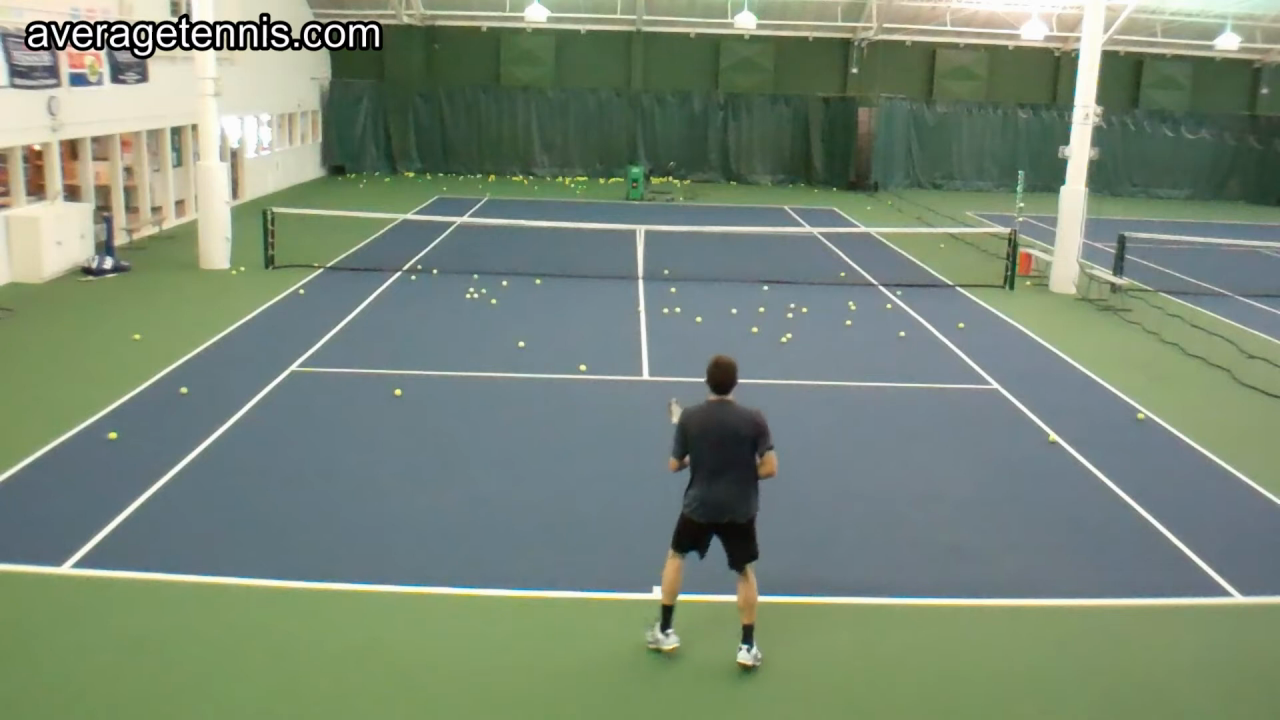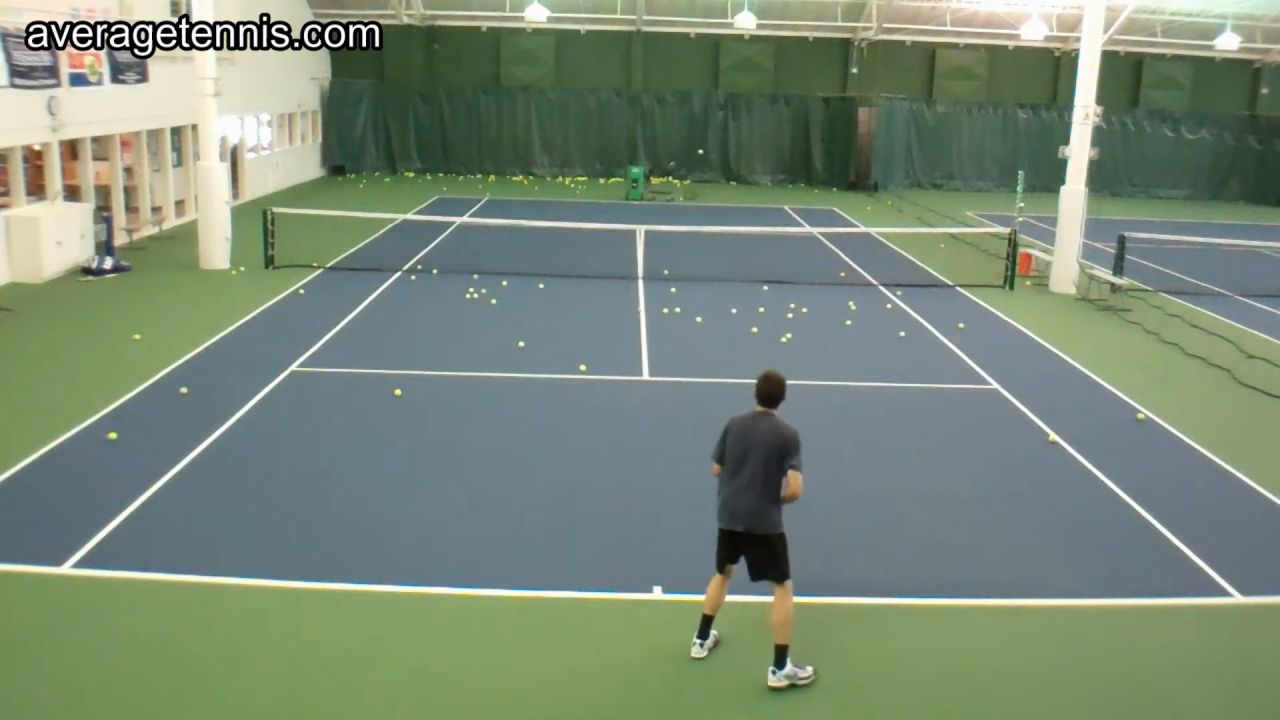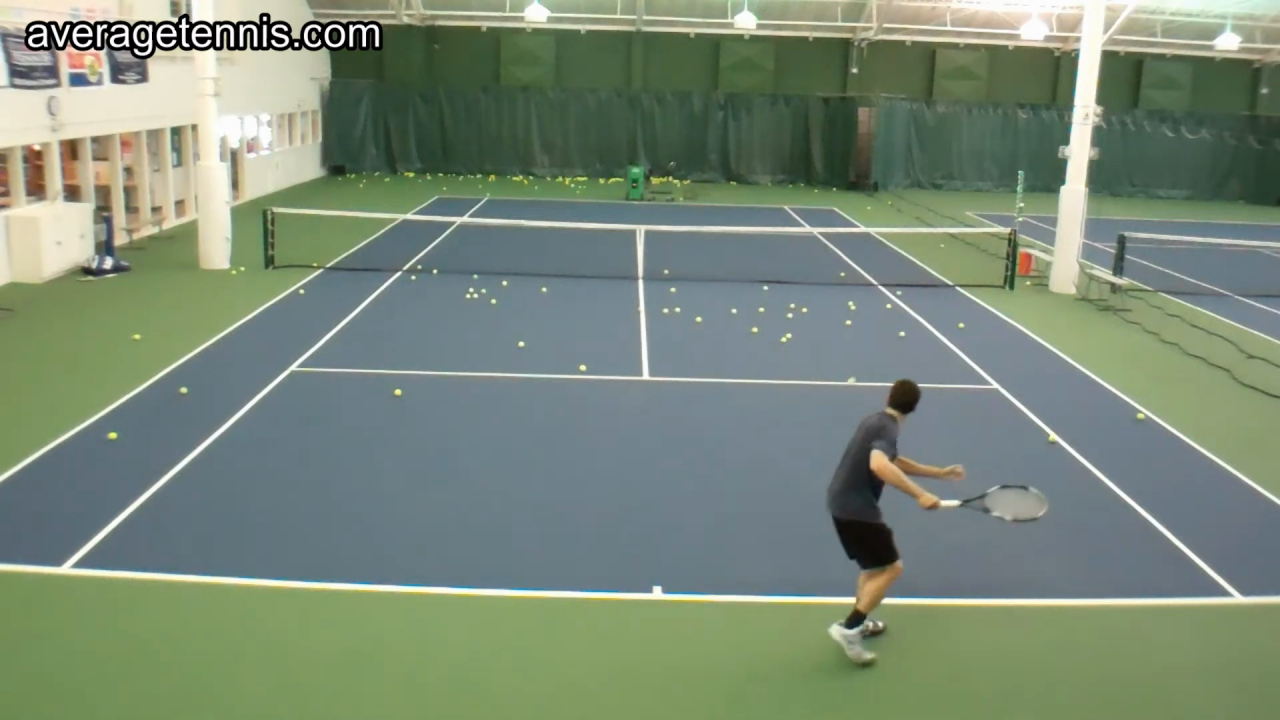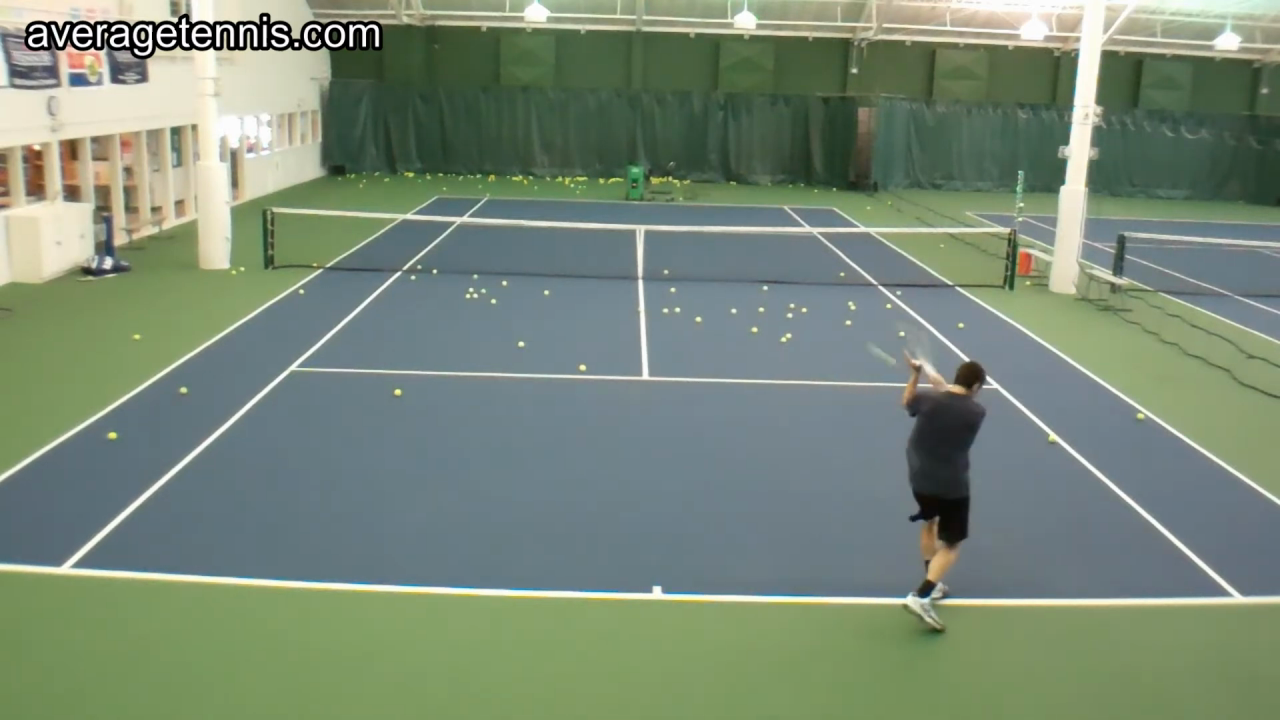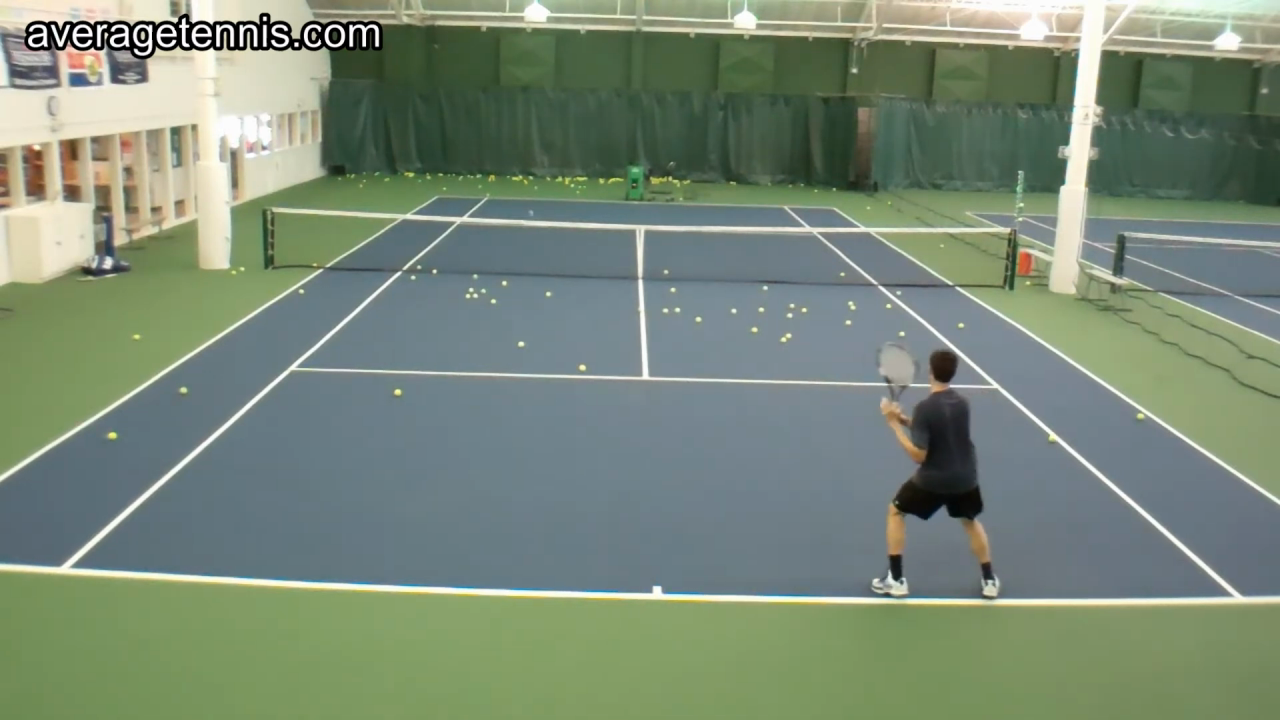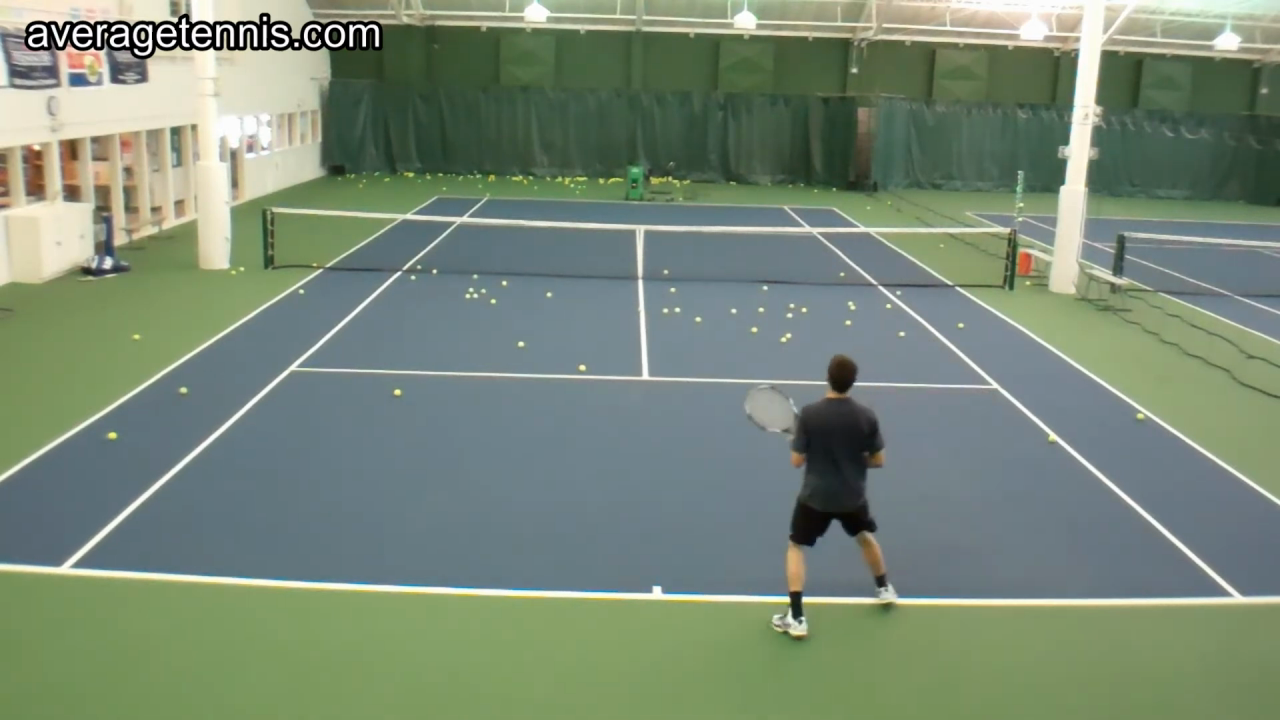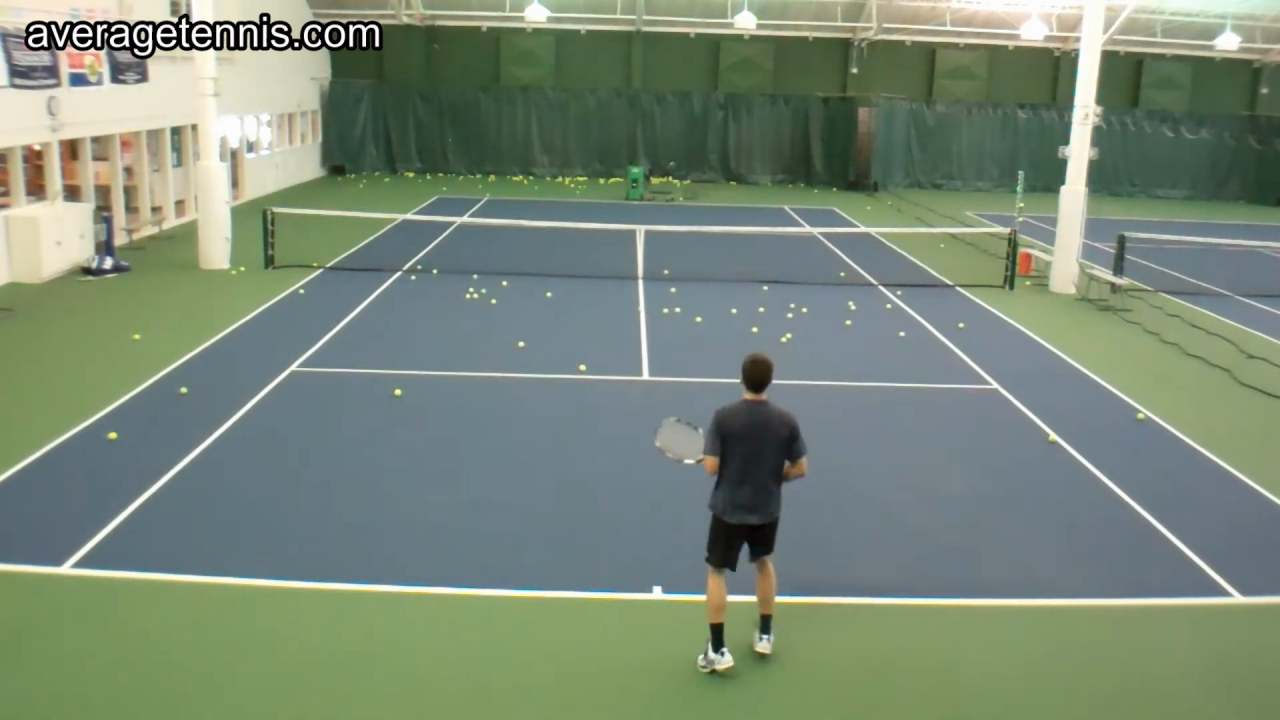
dt=0.7s
person 1, frame 1
left shoulder: (690, 417)
right shoulder: (754, 419)
left elbow: (675, 465)
right elbow: (769, 468)
right wrist: (745, 473)
left hip: (699, 506)
right hip: (740, 509)
left knee: (675, 557)
right knee: (745, 572)
left ankle: (665, 631)
right ankle: (748, 647)
person 1, frame 2
left shoulder: (734, 424)
right shoulder: (787, 435)
left elbow: (716, 470)
right elbow: (793, 490)
right wrist: (775, 498)
left hip: (729, 516)
right hip: (763, 523)
left knee: (723, 574)
right knee: (783, 589)
left ankle: (702, 639)
right ankle: (780, 668)
person 1, frame 3
left shoulder: (875, 420)
right shoulder: (887, 429)
left elbow: (896, 462)
right elbow: (878, 465)
left wrist: (941, 472)
right wrist: (919, 494)
left hip: (842, 502)
right hip: (856, 508)
left knee: (876, 565)
right knee: (891, 567)
left ankle: (860, 622)
right ankle: (849, 628)
person 1, frame 4
left shoulder: (925, 398)
right shoulder: (978, 412)
left elbow: (907, 404)
left wrist: (915, 375)
right wrist: (934, 377)
left hip: (922, 479)
right hip: (954, 487)
left knee: (929, 523)
right knee: (951, 546)
left ankle: (933, 583)
right ankle: (921, 597)
person 1, frame 5
left shoulder: (925, 408)
right shoulder: (962, 403)
left elbow: (919, 455)
left wrist: (895, 427)
right wrist: (904, 419)
left hip: (932, 481)
right hip: (965, 479)
left knee: (895, 512)
right knee: (971, 521)
left ankle: (896, 580)
right ankle: (989, 580)
person 1, frame 6
left shoulder: (809, 414)
right shoulder: (866, 416)
left elbow: (797, 461)
right elbow: (878, 460)
left hip: (815, 496)
right hip: (852, 495)
left knee: (796, 548)
right knee: (865, 536)
left ankle: (796, 618)
right ankle: (884, 588)
person 1, frame 7
left shoulder: (724, 416)
right shoulder: (786, 421)
left elbow: (711, 467)
right elbow: (799, 469)
left wrist: (714, 459)
left hip: (729, 508)
right hip: (767, 509)
left knee: (715, 572)
right knee: (763, 563)
left ankle: (718, 650)
right ankle: (765, 636)
